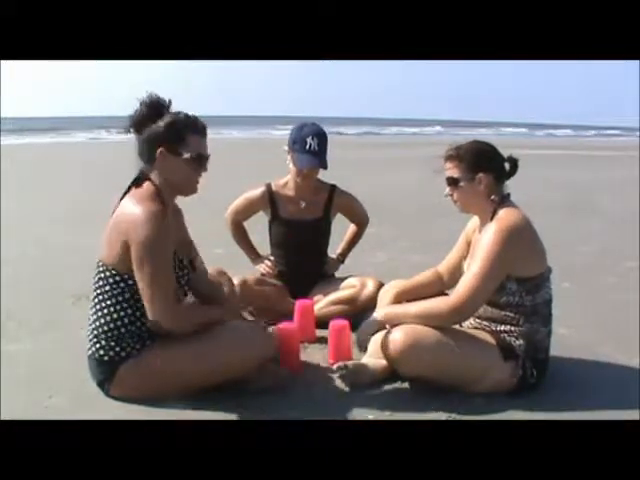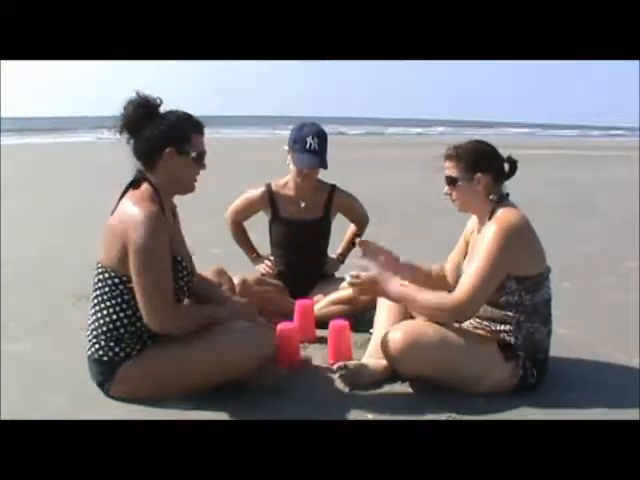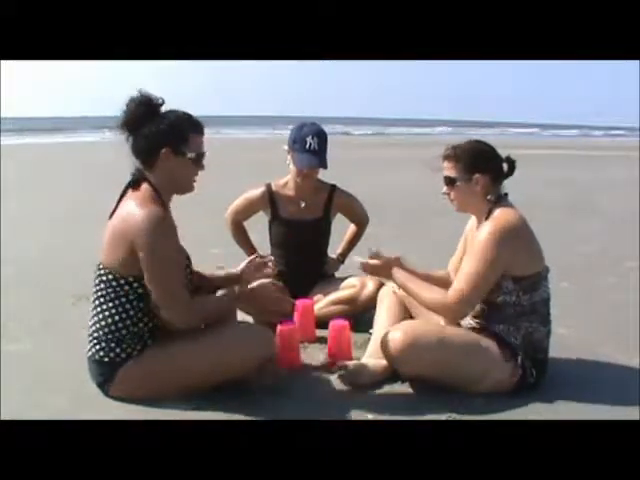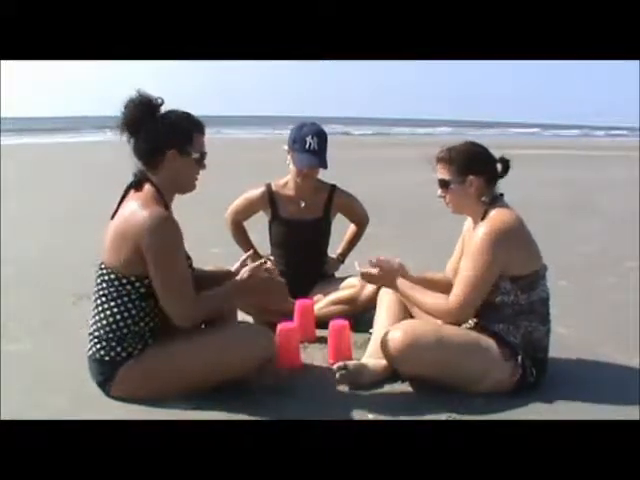
dt=0.2s
person 1, frame 1
left shoulder: (167, 209)
right shoulder: (147, 217)
left elbow: (198, 279)
right elbow: (166, 315)
left wrist: (242, 318)
right wrist: (221, 316)
left hip: (139, 344)
right hip: (126, 366)
left knee: (220, 279)
right knee: (258, 343)
person 1, frame 2
left shoulder: (163, 208)
right shoulder: (147, 219)
left elbow: (190, 283)
right elbow: (164, 320)
left wrist: (241, 311)
right wrist: (226, 314)
left hip: (136, 342)
right hip: (125, 366)
left knee: (216, 280)
right knee: (258, 342)
left ankle: (220, 365)
person 1, frame 3
left shoulder: (140, 200)
right shoulder: (151, 220)
left elbow: (179, 282)
right elbow: (180, 315)
left wrist: (232, 280)
right wrist: (239, 298)
left hip: (129, 348)
right hip: (126, 367)
left knee: (222, 289)
right knee: (260, 342)
left ankle: (225, 361)
person 1, frame 4
left shoulder: (140, 199)
right shoulder: (155, 221)
left elbow: (181, 281)
right elbow: (185, 313)
left wrist: (232, 278)
right wrist: (240, 288)
left hip: (125, 348)
right hip: (127, 367)
left knee: (218, 282)
right knee: (260, 342)
left ankle: (224, 360)
person 2, frame 1
left shoulder: (504, 228)
right shoulder: (481, 222)
left elbow: (456, 309)
right elbow: (444, 275)
left wrist: (383, 316)
right wrist: (392, 297)
left hip: (513, 357)
right hip: (483, 329)
left knee: (401, 341)
right knee: (395, 296)
left ankle: (385, 364)
right ankle: (375, 362)
person 2, frame 2
left shoulder: (502, 228)
right shoulder: (480, 221)
left elbow: (459, 309)
right elbow: (446, 277)
left wrist: (386, 285)
right wrist: (394, 264)
left hip: (513, 357)
right hip: (484, 331)
left knee: (401, 340)
right knee: (396, 291)
left ankle: (385, 364)
right ankle: (375, 362)
person 2, frame 3
left shoulder: (497, 228)
right shoulder: (480, 221)
left elbow: (454, 305)
right elbow: (453, 281)
left wrist: (395, 274)
right wrist: (401, 271)
left hip: (513, 356)
right hip: (482, 329)
left knee: (400, 340)
right knee: (393, 292)
left ankle: (385, 363)
right ankle: (374, 363)
person 2, frame 4
left shoulder: (493, 229)
right shoulder: (477, 221)
left elbow: (457, 310)
right elbow: (452, 282)
left wrist: (398, 282)
right wrist: (404, 277)
left hip: (513, 357)
right hip: (484, 330)
left knee: (400, 339)
right knee: (395, 292)
left ankle: (384, 364)
right ankle: (375, 362)
person 3, frame 1
left shoulder: (335, 198)
right shoulder: (267, 196)
left elbow: (361, 221)
right elbow: (233, 218)
left wrist: (339, 257)
right wrist: (255, 258)
left hip: (319, 286)
right hip: (279, 287)
left knee: (372, 288)
left ankle: (291, 316)
right ankle: (326, 311)
person 3, frame 2
left shoulder: (335, 198)
right shoulder: (267, 196)
left elbow: (361, 220)
right elbow: (232, 218)
left wrist: (339, 258)
right wrist: (256, 258)
left hip: (319, 286)
right hip: (278, 287)
left ankle: (292, 316)
right ankle: (327, 311)
person 3, frame 3
left shoulder: (336, 198)
right shoulder: (267, 196)
left elbow: (361, 221)
right elbow: (233, 218)
left wrist: (339, 258)
left hip: (319, 286)
left knee: (372, 287)
right ankle: (327, 311)
person 3, frame 4
left shoulder: (335, 198)
right shoulder: (266, 196)
left elbow: (361, 221)
right elbow: (233, 217)
left wrist: (339, 257)
right wrist: (256, 258)
left hip: (319, 286)
left knee: (371, 289)
left ankle: (289, 315)
right ankle: (326, 311)
